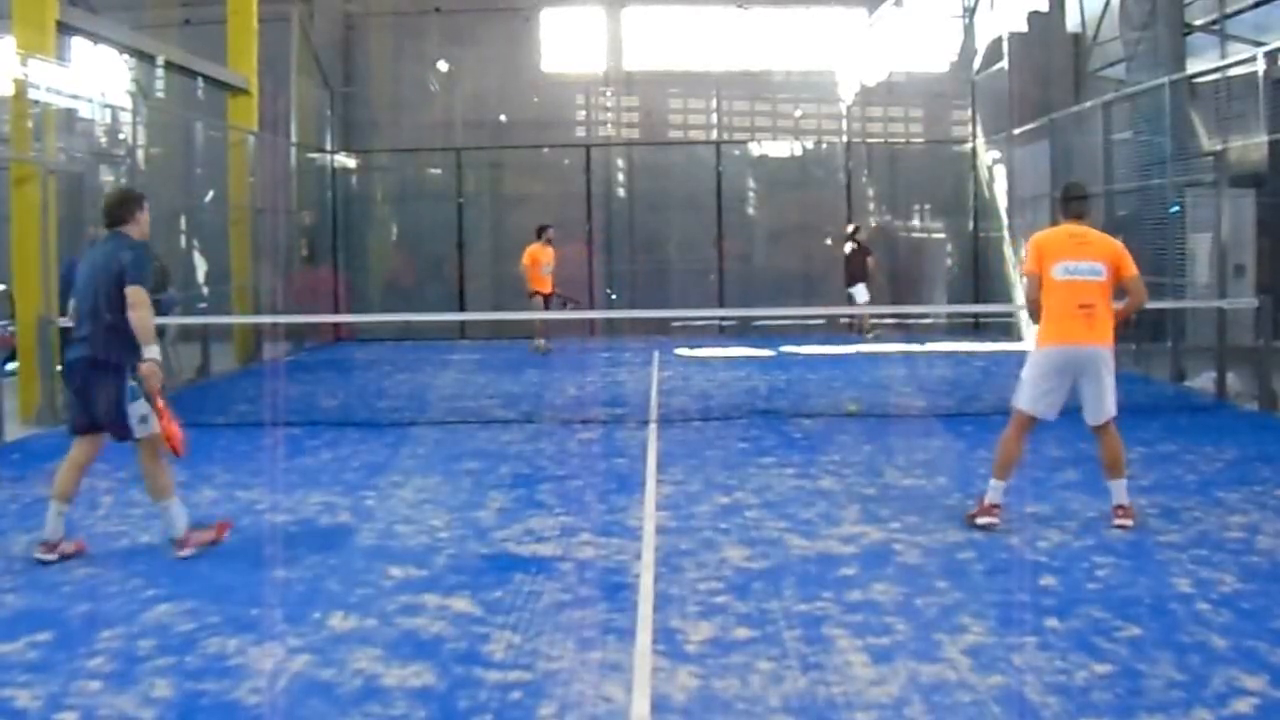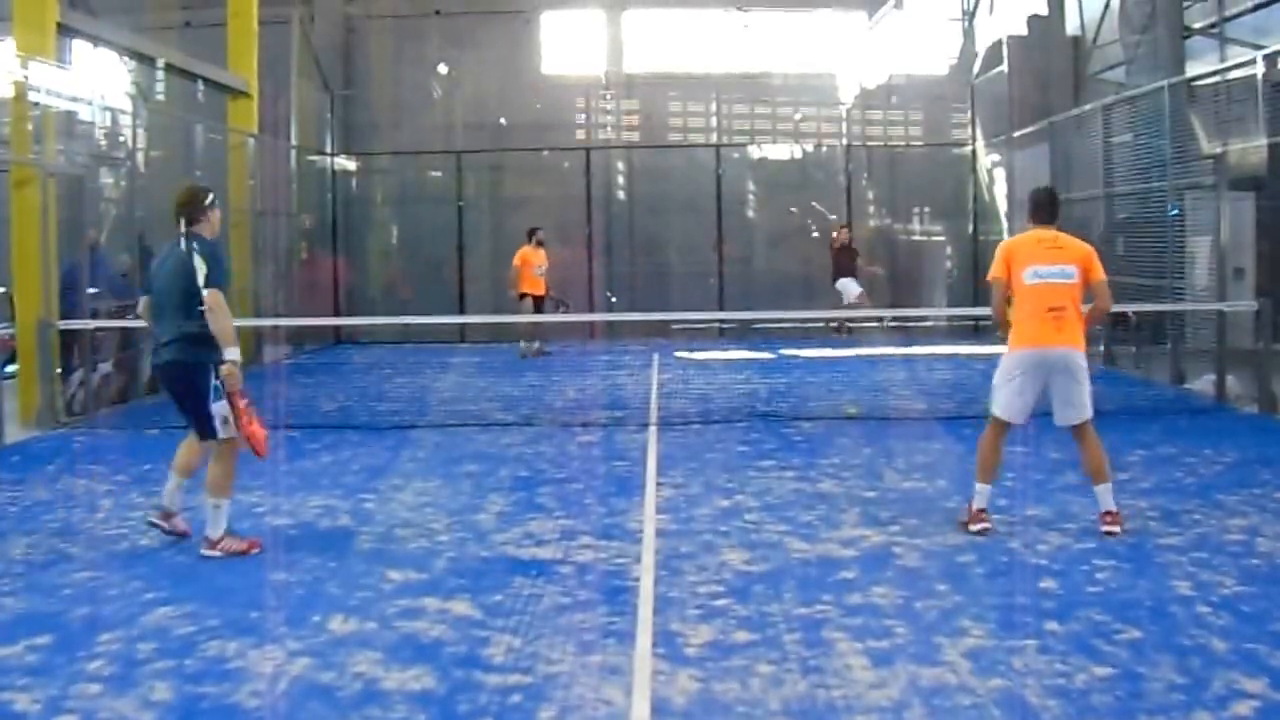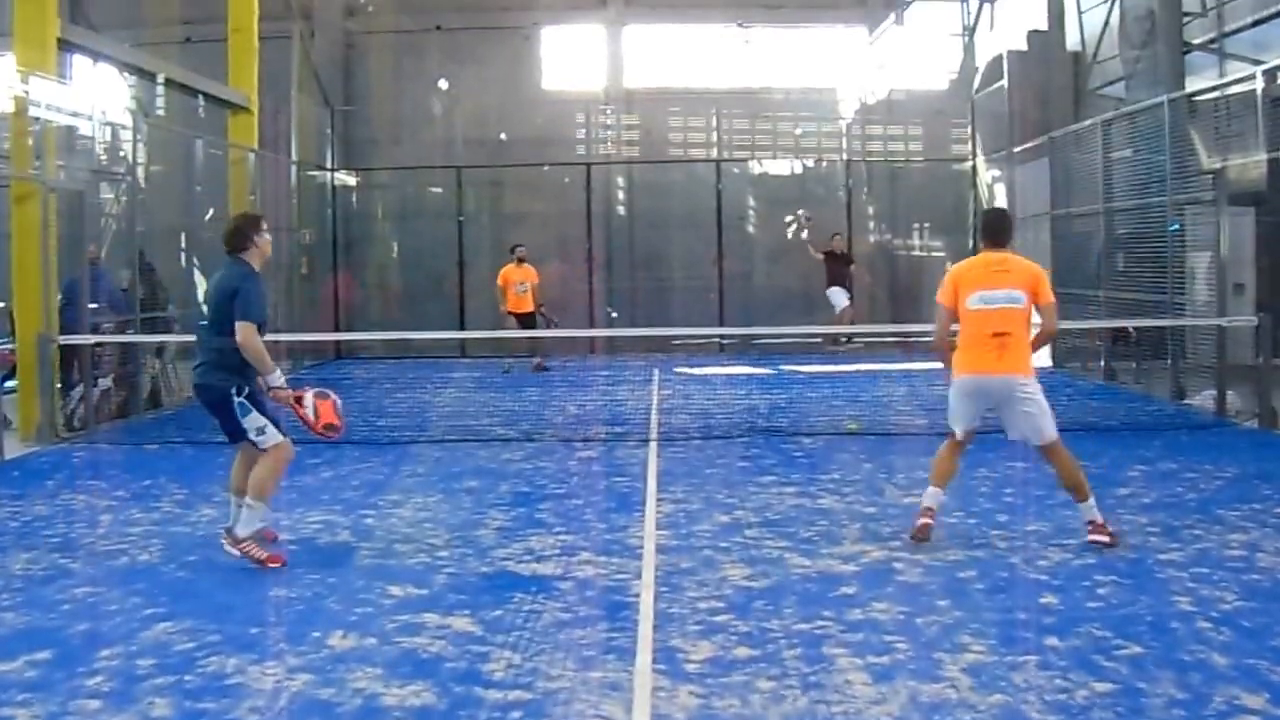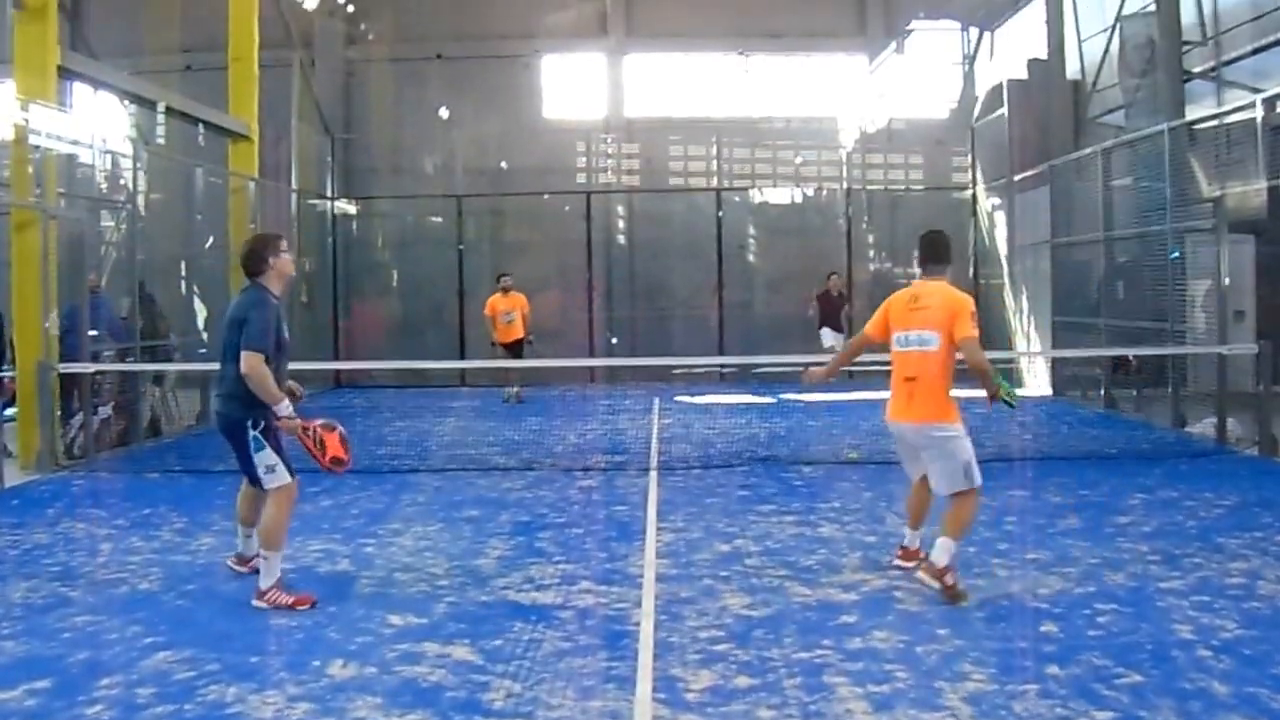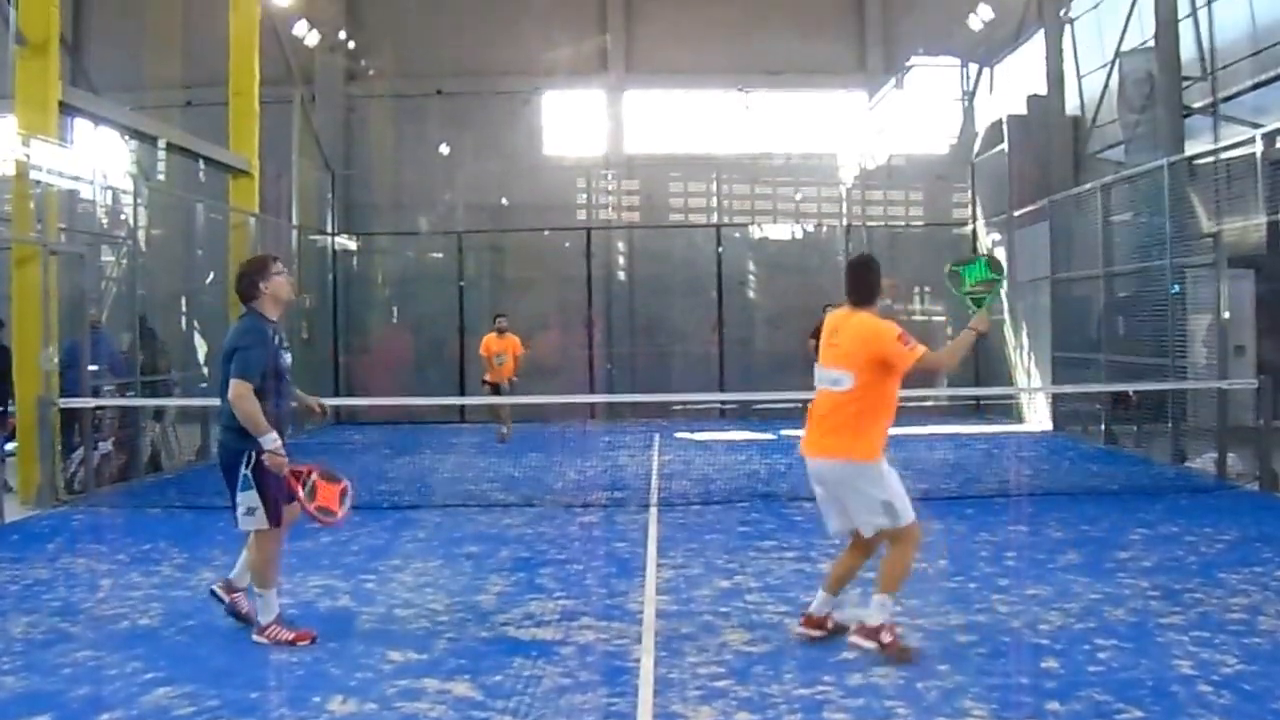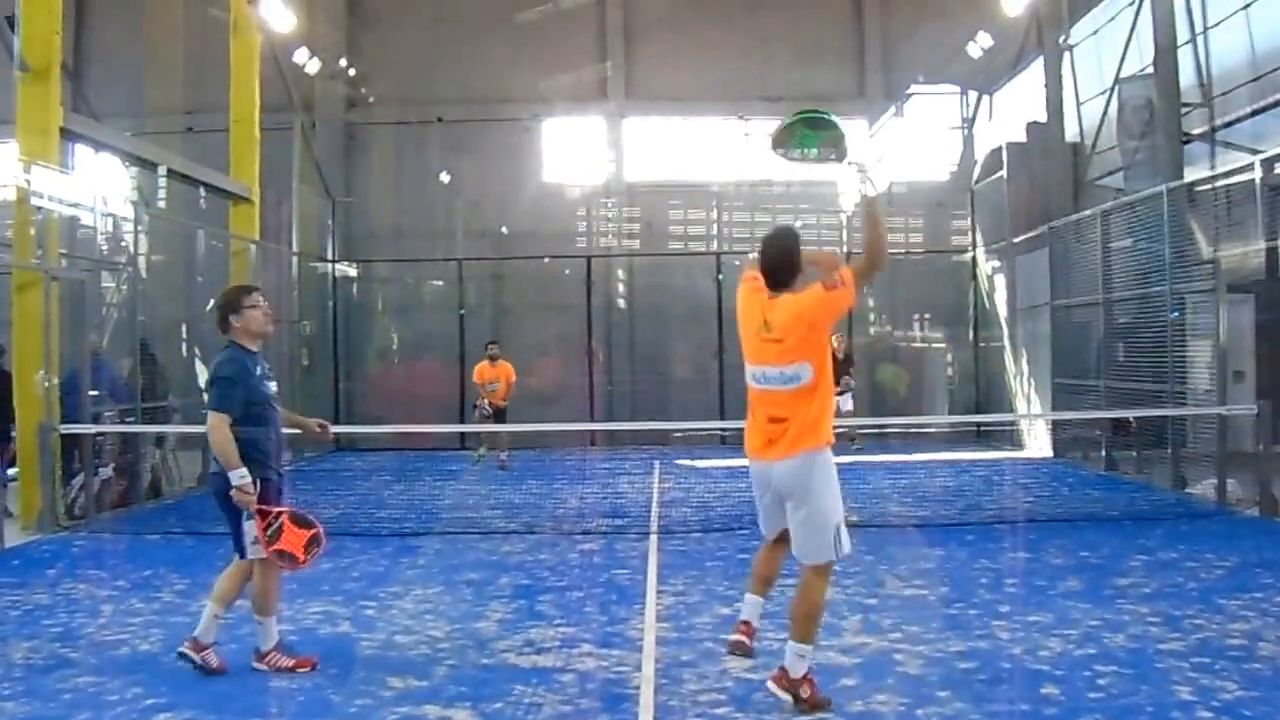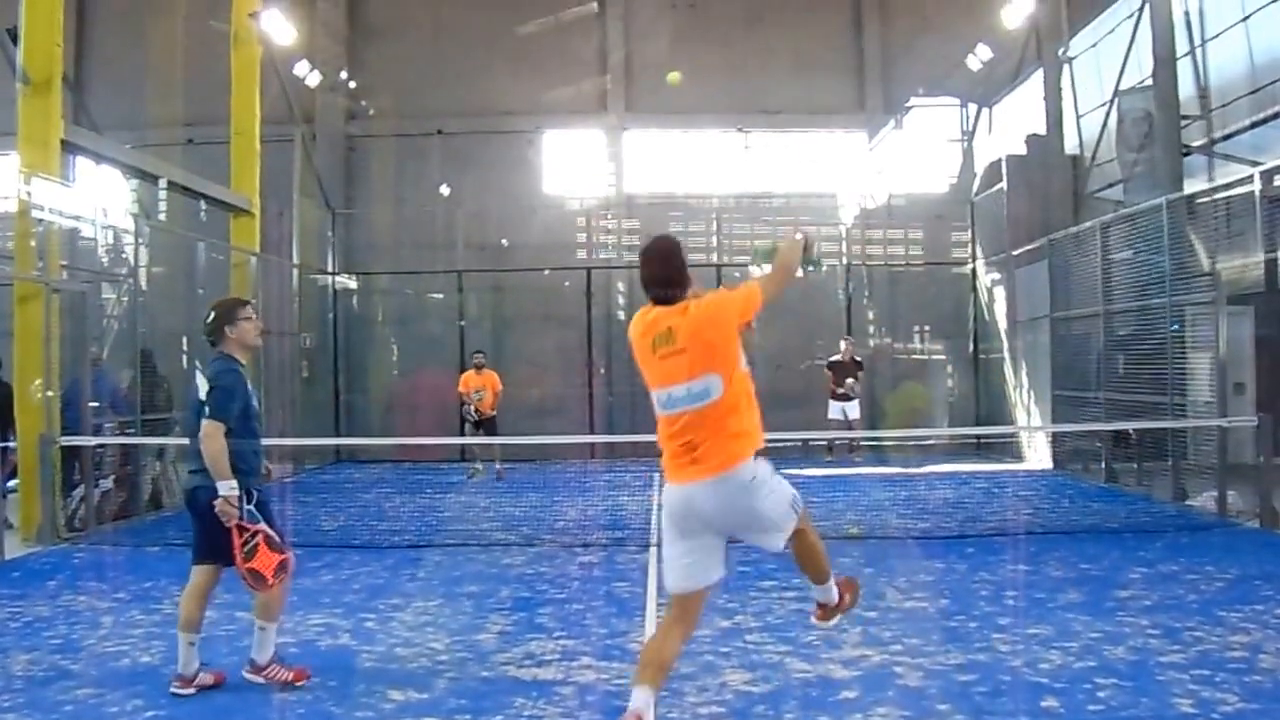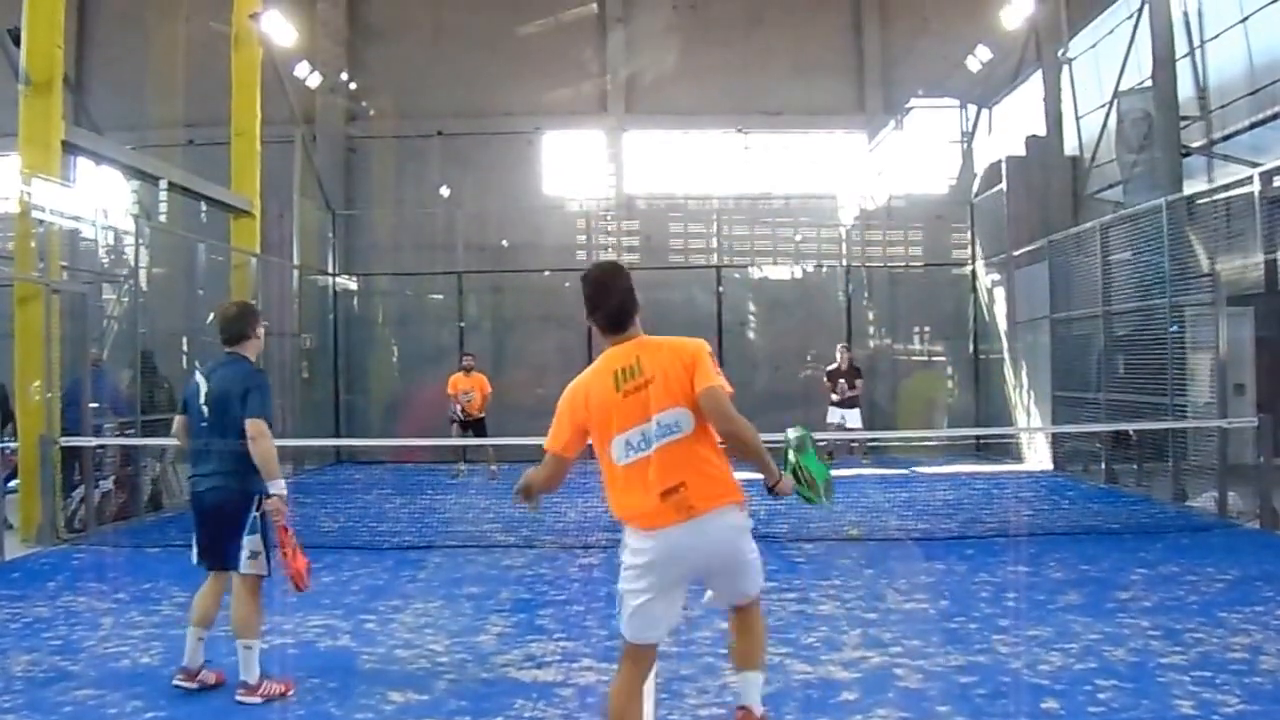
dt=0.3s
person 1, frame 1
left shoulder: (1041, 241)
right shoulder: (1112, 246)
left elbow: (1032, 297)
right elbow: (1139, 297)
left hip: (1053, 345)
right hip: (1097, 346)
left knee: (1020, 423)
right knee: (1105, 426)
left ankle: (991, 504)
right ankle: (1121, 506)
person 1, frame 2
left shoulder: (1009, 247)
right shoulder: (1082, 249)
left elbow: (998, 306)
right elbow: (1104, 304)
left hip: (1025, 350)
right hip: (1069, 351)
left knee: (996, 427)
right knee: (1084, 431)
left ankle: (979, 510)
right ankle: (1109, 512)
person 1, frame 3
left shoulder: (958, 272)
right shoulder: (1033, 272)
left elbow: (940, 332)
right elbow: (1051, 326)
left wrist: (952, 365)
left hip: (968, 374)
right hip: (1015, 375)
left knee: (955, 441)
right knee: (1054, 450)
left ankle: (927, 512)
right ankle: (1096, 523)
person 1, frame 4
left shoulder: (896, 301)
right shoulder: (958, 301)
left elbow: (856, 345)
right elbow: (973, 356)
left wrist: (827, 370)
right wrist: (995, 386)
left hip: (897, 415)
right hip: (936, 419)
left knee: (926, 479)
right knee: (966, 495)
left ankle: (910, 549)
right ankle: (937, 566)
person 1, frame 5
left shoulder: (833, 321)
right shoulder: (881, 332)
right elbow: (939, 364)
left wrist: (859, 293)
right wrist: (974, 330)
left hip: (817, 455)
right hip: (853, 458)
left knee: (863, 541)
right knee: (905, 536)
left ankle: (818, 615)
right ankle: (875, 624)
person 1, frame 6
left shoulder: (749, 299)
right shoulder: (816, 307)
left elbow: (760, 268)
right elbow: (872, 262)
left wrist: (812, 259)
right wrist: (871, 198)
left hip: (762, 462)
right hip: (805, 463)
left knee: (777, 539)
right knee: (818, 569)
left ankle: (747, 624)
right ankle: (794, 673)
person 1, frame 7
left shoulder: (639, 330)
right shoulder: (714, 314)
right elbow: (781, 275)
right wrist: (796, 242)
left hip: (682, 492)
right hip: (733, 477)
left knee: (679, 614)
right knee: (797, 518)
right ankle: (829, 598)
person 1, frame 8
left shoulder: (580, 392)
right shoulder: (690, 353)
left elbow: (548, 479)
right elbow: (730, 426)
left wrist: (525, 486)
right wrist: (774, 476)
left hip: (652, 540)
right hip: (717, 521)
left knee: (635, 663)
right knee: (746, 606)
person 2, frame 1
left shoulder: (92, 254)
right shoulder: (132, 251)
left elbow: (74, 309)
right elbow: (137, 303)
right wrist: (151, 354)
left hip: (79, 359)
right hip: (112, 362)
left knee: (85, 447)
right knee: (153, 444)
left ankle: (51, 538)
right ankle: (182, 535)
person 2, frame 2
left shoulder: (166, 255)
right shoulder: (208, 251)
left elbow: (145, 309)
right elbow: (213, 305)
right wrist: (231, 357)
left hip: (167, 358)
right hip: (196, 359)
left knee: (202, 435)
right knee: (227, 441)
left ankle: (168, 508)
right ankle: (214, 536)
person 2, frame 3
left shoulder: (223, 277)
right shoulder: (247, 279)
right elbow: (246, 337)
left wrist: (257, 375)
right wrist: (276, 380)
left hip: (215, 378)
right hip: (227, 382)
left knee: (252, 449)
right knee: (279, 448)
left ankle: (239, 526)
right ankle: (244, 534)
person 2, frame 4
left shoulder: (260, 301)
right shoulder: (261, 306)
right elbow: (251, 367)
left wrist: (283, 384)
right wrist: (284, 409)
left hip: (247, 411)
right hip: (248, 414)
left knee: (258, 483)
right knee: (283, 490)
left ankle: (246, 554)
right ankle: (268, 588)
person 2, frame 5
left shoulder: (267, 329)
right shoulder: (253, 333)
right elbow: (239, 395)
left wrist: (302, 398)
right wrist: (272, 444)
left hip: (259, 446)
right hip: (248, 449)
left knee: (285, 514)
right knee: (268, 531)
left ankle: (234, 584)
right ankle: (268, 623)
person 2, frame 6
left shoulder: (252, 361)
right shoulder: (232, 366)
right elbow: (217, 427)
left wrist: (303, 422)
right wrist: (241, 480)
left hip: (261, 475)
right hip: (246, 480)
left knee: (249, 560)
right knee: (267, 561)
left ankle: (201, 641)
right ankle: (268, 651)
person 2, frame 7
left shoulder: (222, 372)
right shoulder: (228, 375)
right elbow: (210, 436)
left wrist: (252, 459)
right wrist: (228, 490)
left hip: (205, 490)
right hip: (232, 492)
left knee: (203, 576)
left ankle: (186, 672)
right ankle: (262, 661)
person 2, frame 8
left shoulder: (203, 376)
right shoulder: (251, 376)
left elbow: (180, 428)
right elbow: (257, 435)
right wrist: (277, 488)
left hip: (203, 488)
right hip: (238, 491)
left knee: (218, 577)
right knee: (247, 582)
left ankle: (192, 666)
right ankle: (250, 682)
